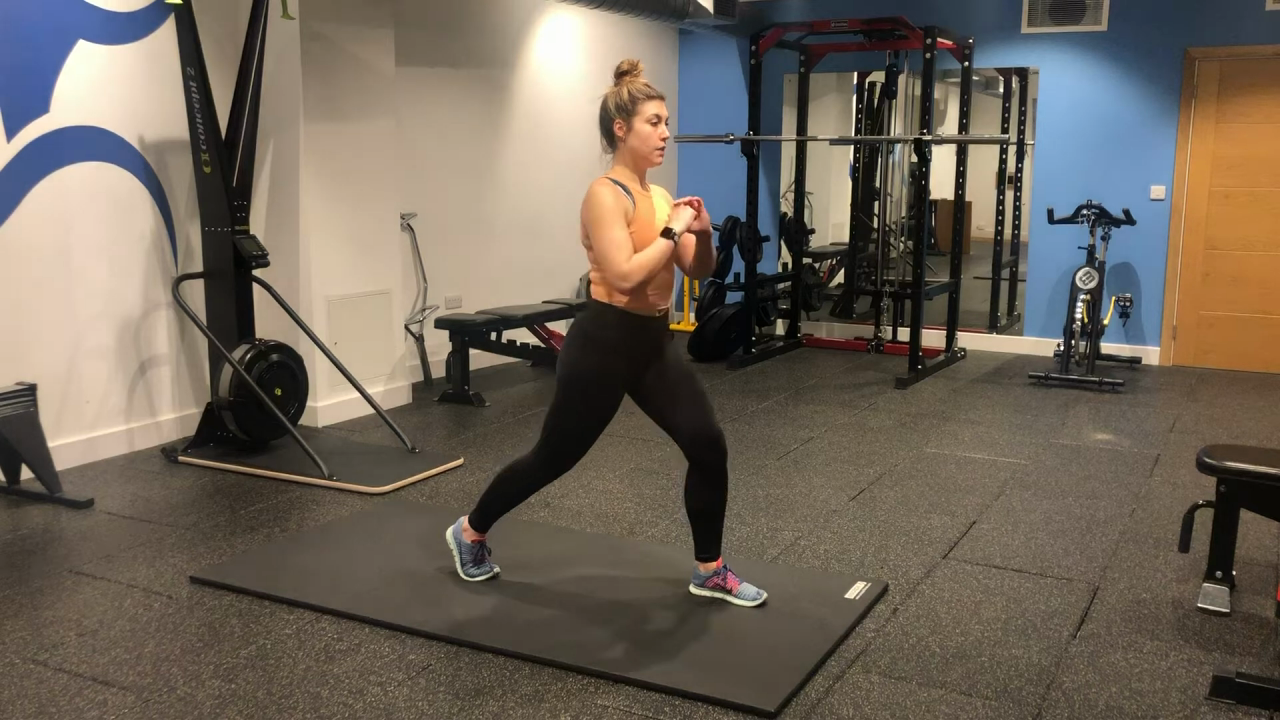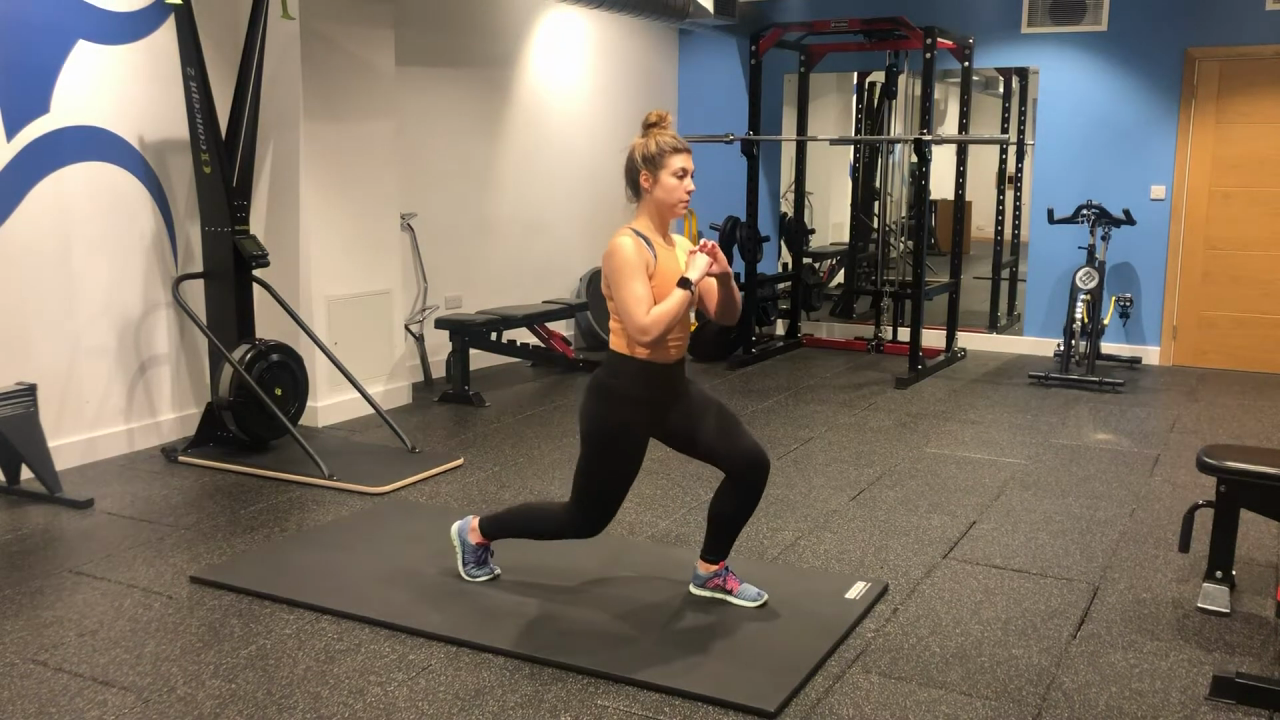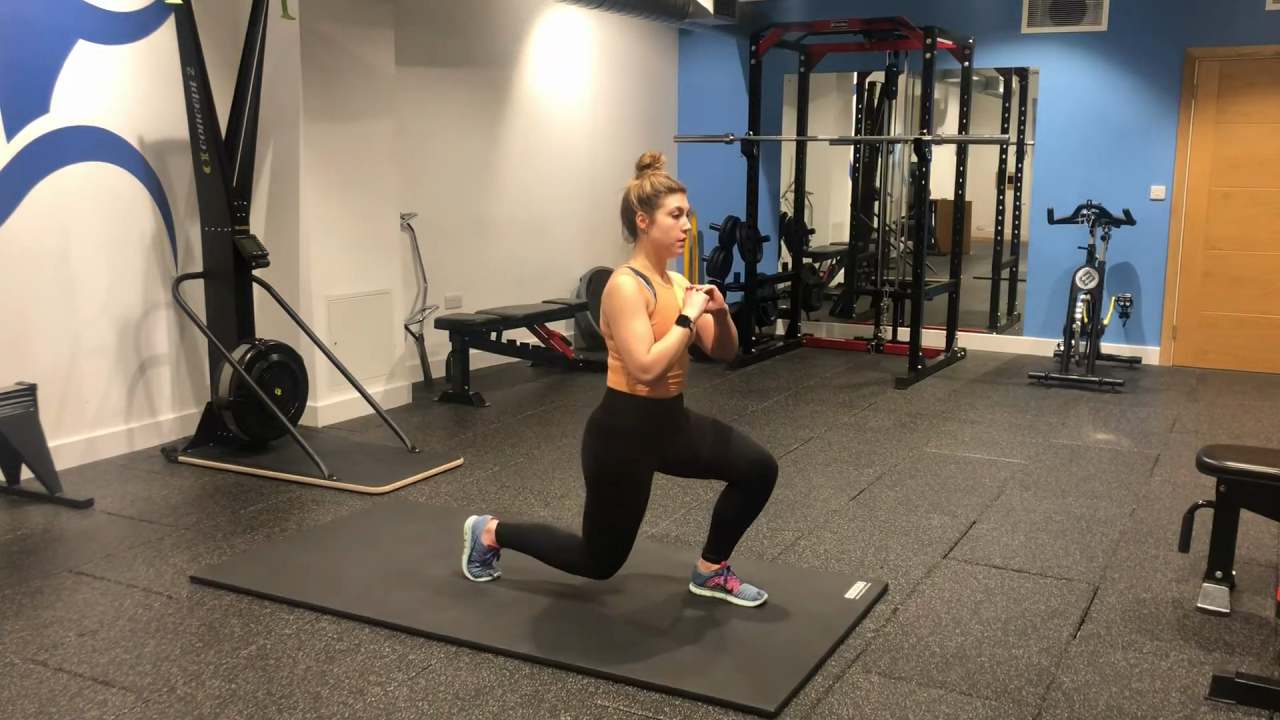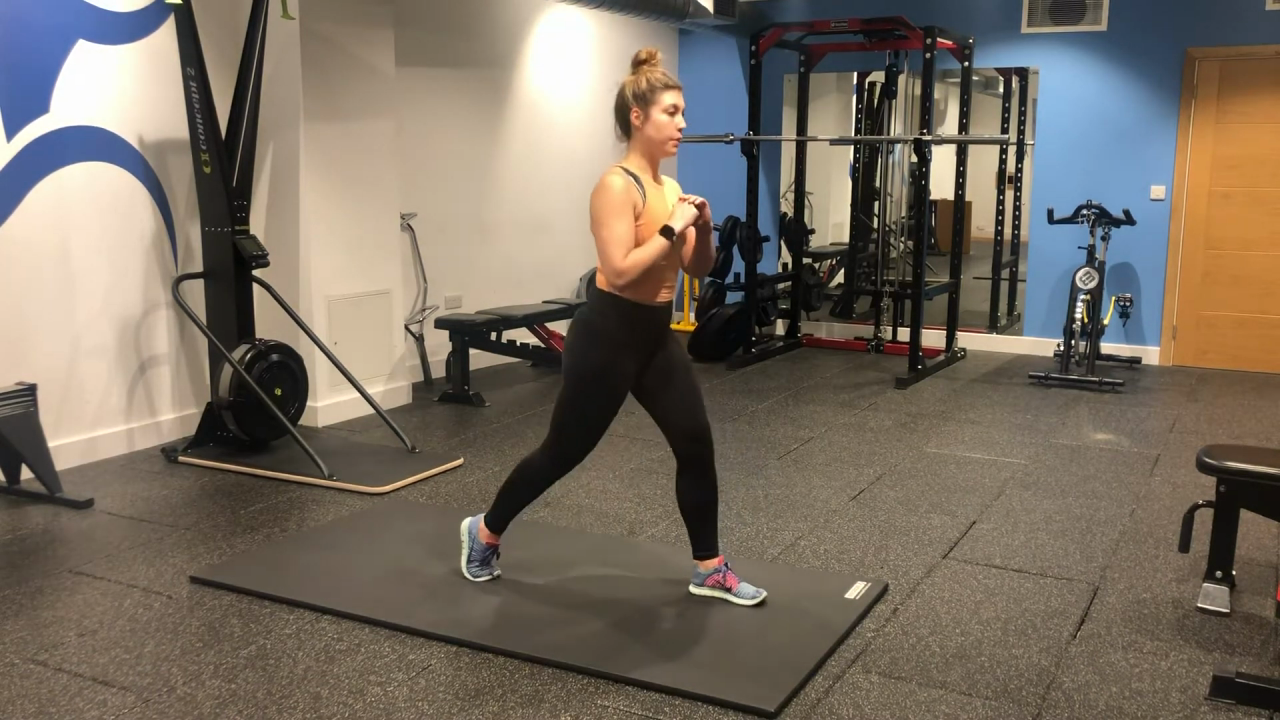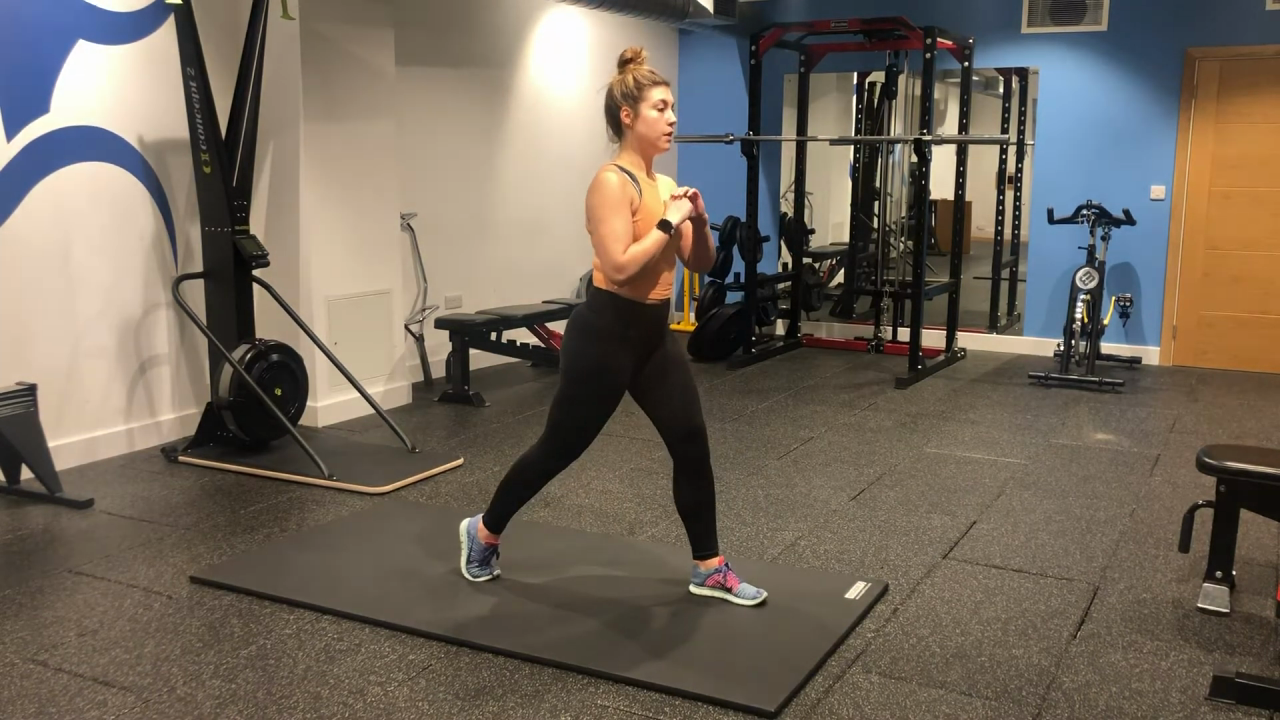
dt=1s
person 1, frame 1
left shoulder: (659, 195)
right shoulder: (605, 195)
left elbow: (700, 271)
right elbow: (625, 275)
left wrist: (702, 232)
right wrist: (672, 231)
left hip: (653, 343)
right hip: (603, 343)
left knee: (708, 447)
right knee: (553, 458)
left ankle: (709, 571)
right ankle: (470, 532)
person 1, frame 2
left shoulder: (680, 245)
right shoulder: (626, 247)
left elbow: (727, 317)
right elbow: (645, 328)
left wrist: (723, 276)
right wrist: (689, 280)
left hip: (671, 387)
right hip: (623, 392)
left knee: (751, 463)
right knee: (587, 516)
left ankle: (710, 572)
right ankle: (476, 531)
person 1, frame 3
left shoulder: (676, 283)
right shoulder: (626, 286)
left elbow: (724, 352)
right elbow: (645, 368)
left wrist: (720, 313)
right wrist: (689, 317)
left hip: (670, 420)
right hip: (623, 429)
left knee: (759, 469)
right knee: (600, 561)
left ankle: (710, 571)
right ankle: (490, 533)
person 1, frame 4
left shoulder: (668, 186)
right shoulder: (617, 185)
left elbow: (697, 269)
right elbow: (621, 270)
left wrist: (702, 227)
right wrist: (673, 227)
left hip: (656, 335)
right hip: (608, 335)
left knee: (696, 445)
right knee: (564, 452)
left ankle: (710, 570)
right ankle: (484, 532)
person 1, frame 5
left shoulder: (664, 184)
right shoulder: (611, 183)
left elbow: (701, 263)
right elbow: (619, 267)
left wrist: (698, 219)
right wrist: (669, 222)
left hip: (653, 334)
right hip: (605, 333)
left knee: (692, 444)
right knee: (559, 449)
left ankle: (709, 569)
right ankle: (483, 532)
